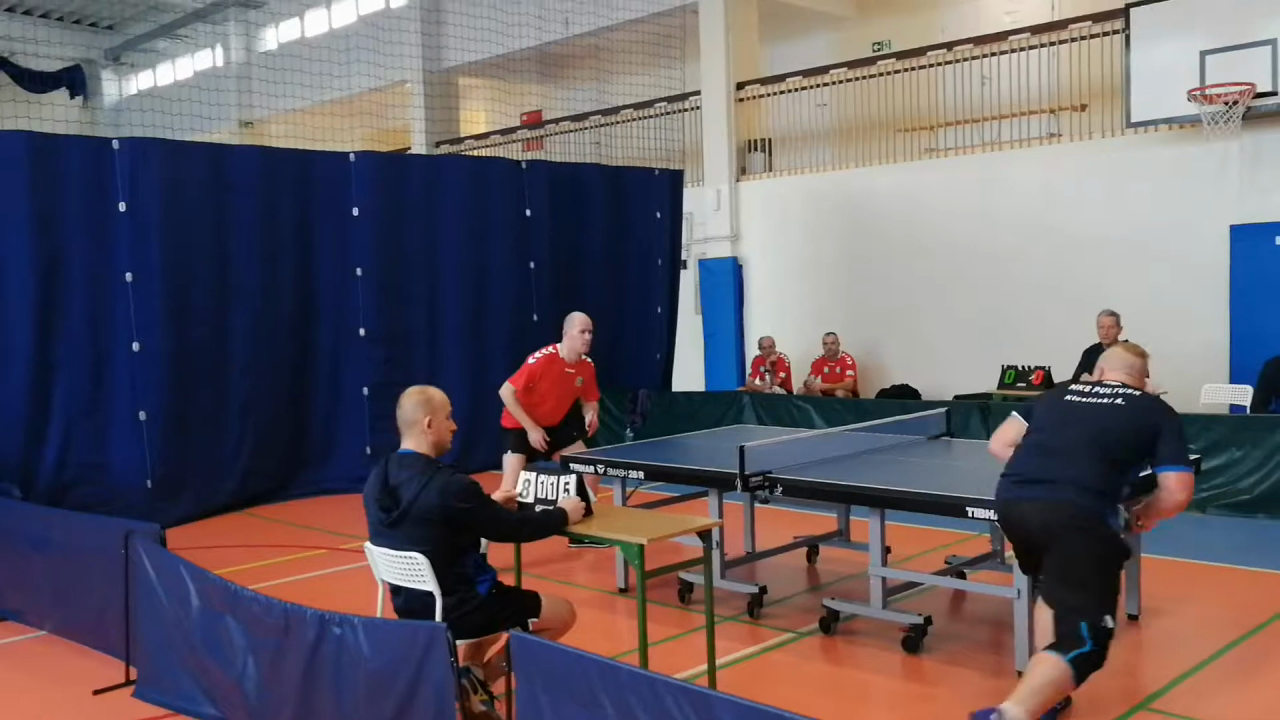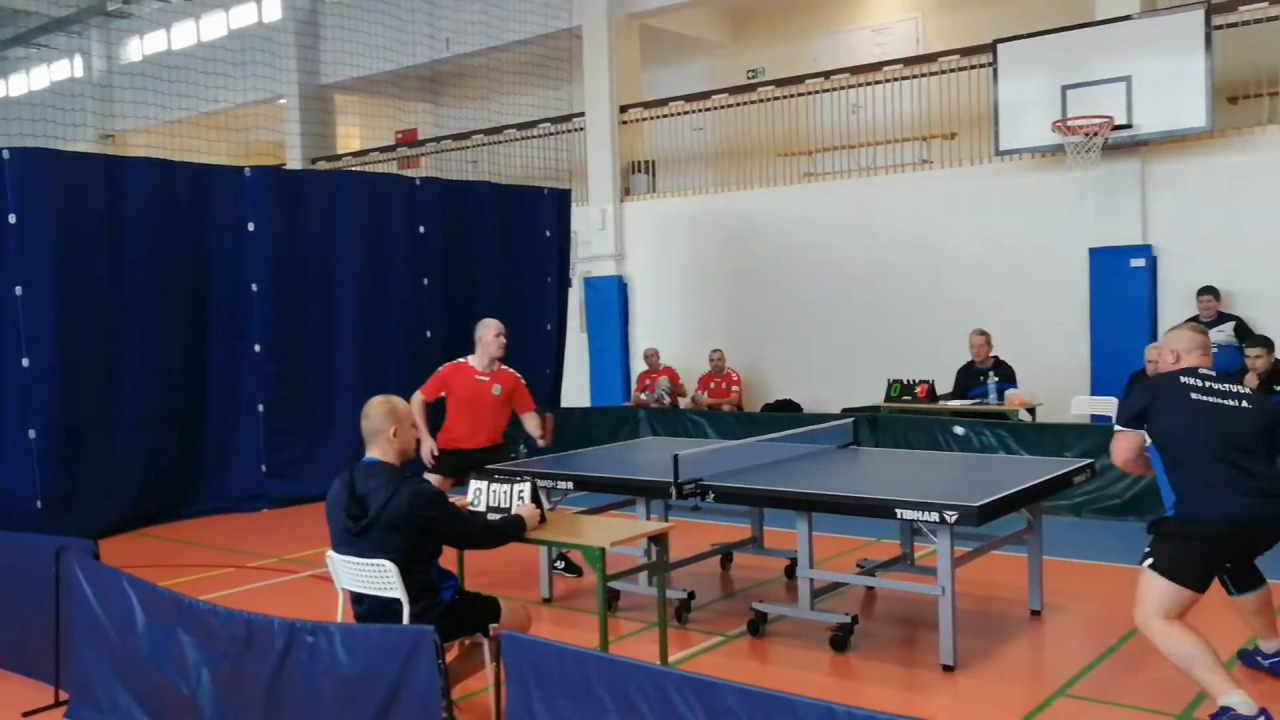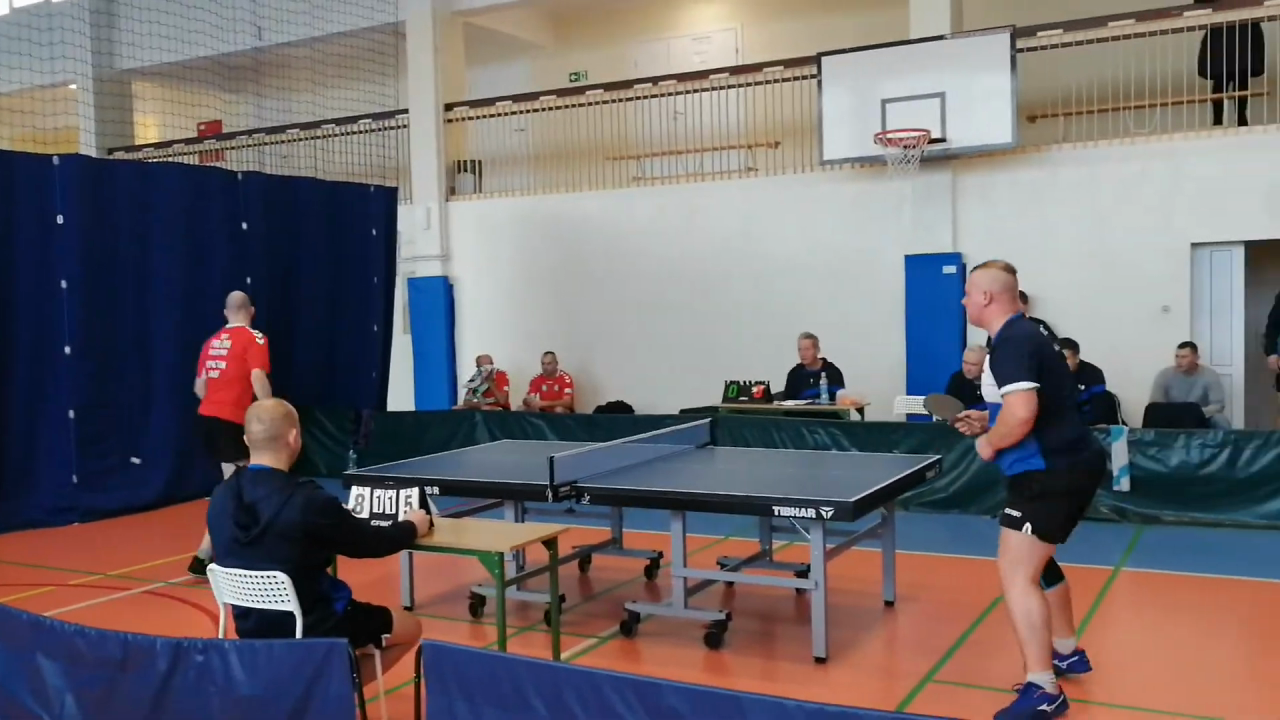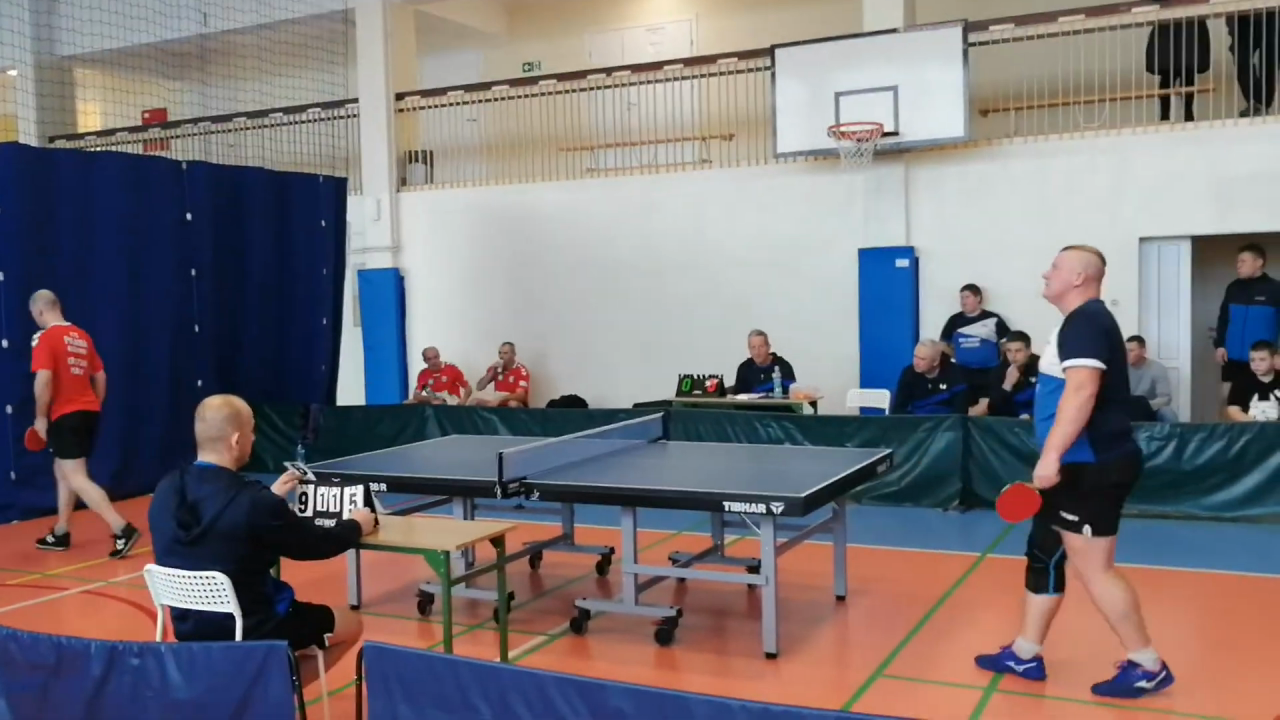
dt=1s
person 1, frame 1
left shoulder: (1055, 396)
right shoulder: (1157, 411)
left elbow: (999, 444)
right elbow: (1177, 492)
right wrist: (1144, 518)
left hip: (1014, 503)
right hip: (1077, 515)
left knee: (1055, 592)
right knee: (1082, 645)
person 1, frame 2
left shoulder: (1154, 390)
left elbow: (1122, 455)
left wrist: (1153, 460)
left hip: (1200, 519)
left knee: (1153, 617)
right knee: (1234, 562)
person 1, frame 3
left shoulder: (1010, 343)
right shoulder: (1028, 334)
left elbow: (1021, 414)
left wrist: (990, 443)
right wrist: (986, 420)
left hip: (1049, 474)
right hip: (1074, 465)
left knee: (1016, 576)
right knee: (1036, 564)
right ankle: (1067, 651)
person 1, frame 4
left shoulder: (1084, 322)
right shoulder: (1083, 322)
left elbow: (1081, 392)
left wrist: (1050, 455)
right wrist: (1054, 452)
left hip: (1092, 467)
right hip: (1082, 464)
left knee: (1094, 567)
right knee: (1043, 555)
left ankle: (1148, 667)
right ankle: (1025, 654)
person 2, frame 1
left shoulder: (379, 478)
right shoulder: (448, 485)
right elbow: (512, 528)
left wrist: (487, 505)
right wrist: (562, 515)
left hip: (410, 603)
right hip: (453, 608)
left knee: (499, 595)
right knee: (562, 612)
left ankle: (469, 670)
right ankle: (474, 681)
person 2, frame 2
left shoulder: (341, 488)
right shoulder: (414, 494)
right elbow: (476, 536)
left wrist: (444, 511)
right wrist: (519, 521)
left hip: (369, 610)
right hip: (418, 613)
left knee: (463, 599)
right knee: (519, 618)
person 2, frame 3
left shoulder: (222, 497)
right shoulder: (307, 501)
right elbow: (369, 544)
left wrist: (333, 517)
right wrist: (411, 527)
left hip: (252, 626)
right hip: (310, 628)
right knee: (410, 627)
person 2, frame 4
left shoulder: (167, 490)
right shoulder: (254, 503)
right elbow: (315, 545)
right wrist: (356, 526)
right hip: (249, 630)
right knee: (350, 624)
person 3, frame 1
left shoulder: (587, 366)
right shoulder: (542, 359)
left elbow: (589, 402)
right elbow: (506, 392)
left wrist: (590, 417)
right wrist: (531, 428)
left hip: (555, 426)
right hip: (520, 426)
left knee: (590, 472)
right knee: (510, 489)
person 3, frame 2
left shoulder: (511, 378)
right shoulder: (451, 371)
left elbow: (528, 414)
right elbow: (418, 400)
left wrist: (539, 435)
right wrist: (425, 437)
left hip: (491, 448)
right hip: (452, 447)
left ankle: (553, 556)
person 3, frame 3
left shoulder: (212, 341)
right shoulder: (254, 338)
left elbow: (199, 386)
right elbow: (258, 377)
left hip: (209, 416)
right hip: (230, 421)
right ankle: (203, 557)
person 3, frame 4
left shoulder: (44, 338)
right shoulder: (83, 336)
left elbow: (44, 380)
right elbow: (100, 376)
left wrist: (40, 417)
left hip: (66, 416)
right hip: (88, 412)
left knee: (77, 481)
right knee: (62, 473)
left ankle: (123, 529)
right ankle: (60, 534)
